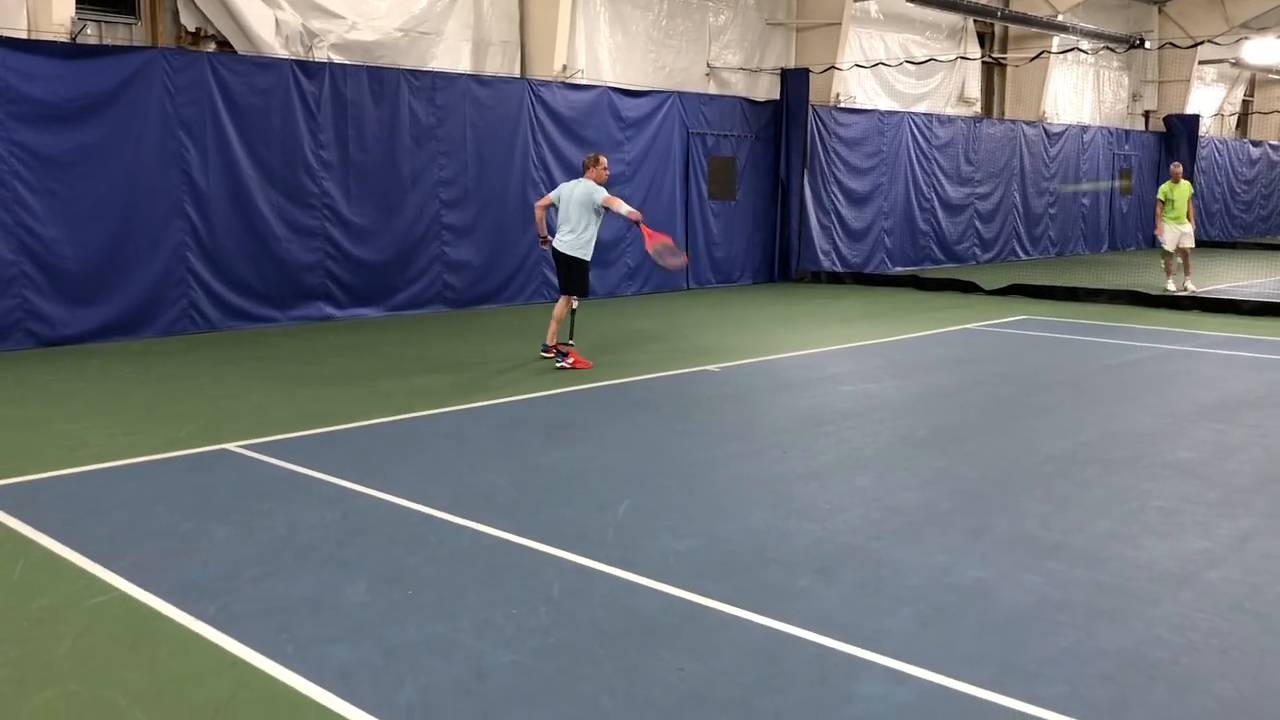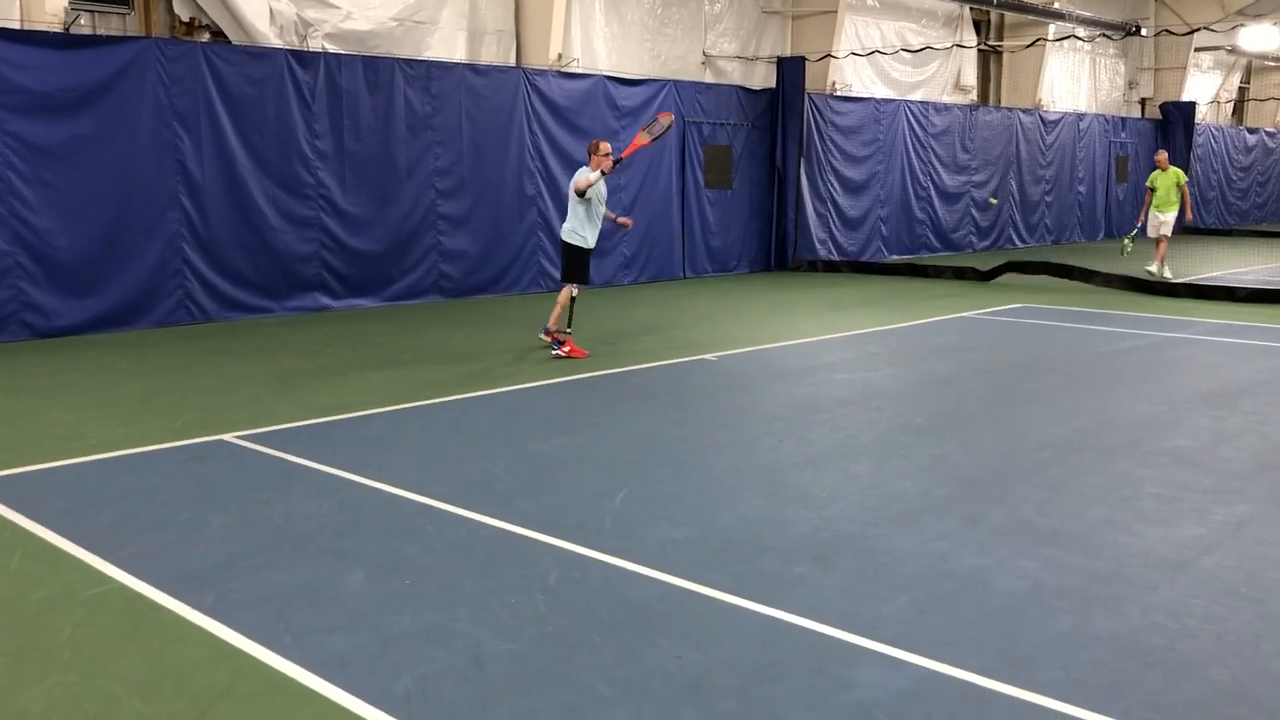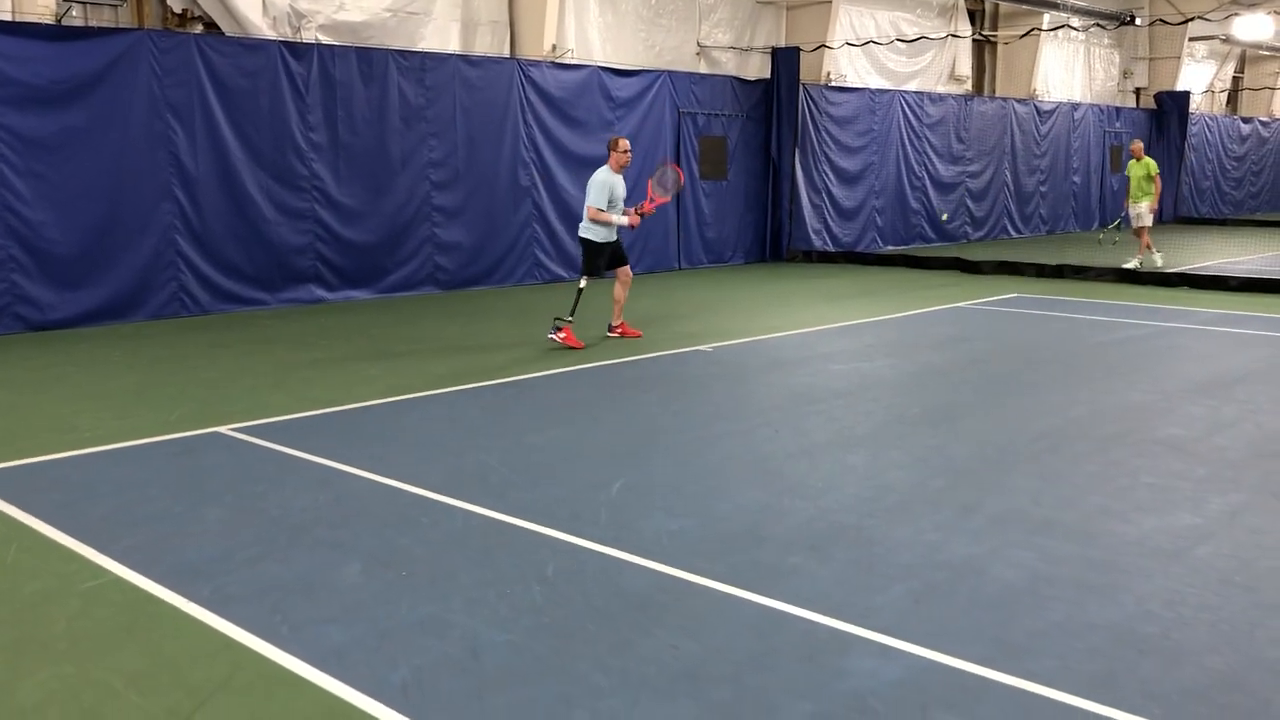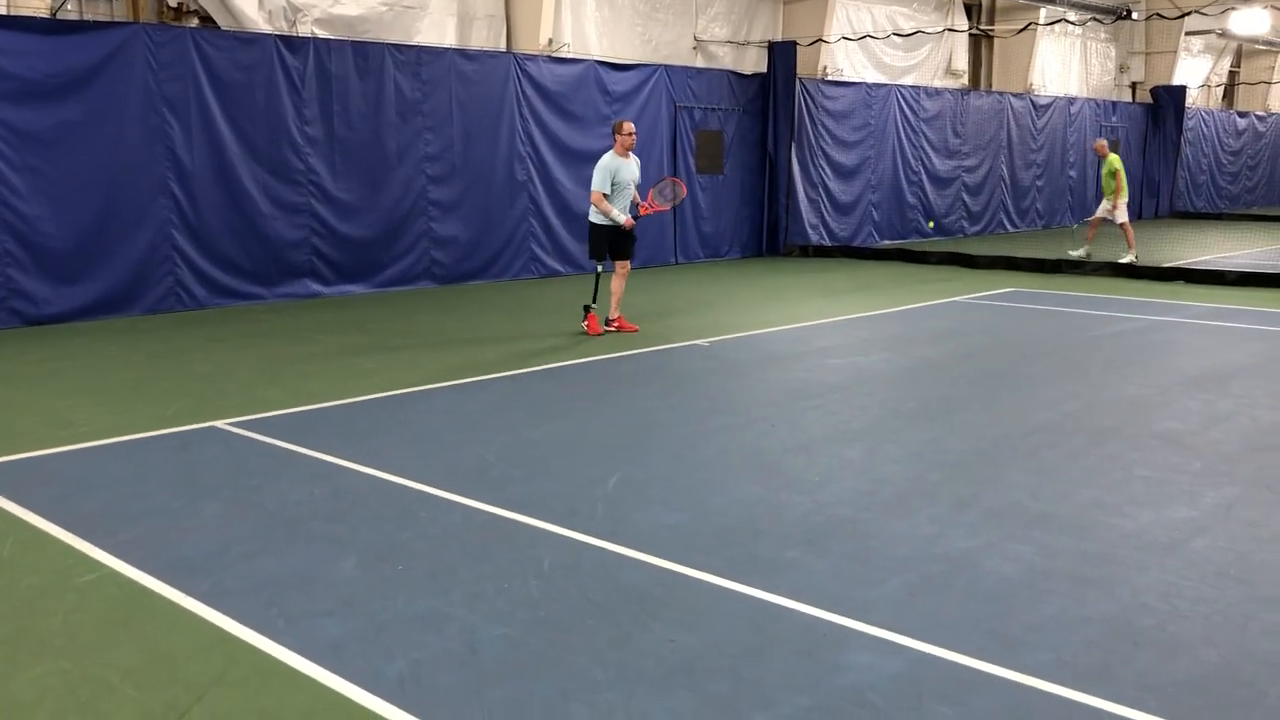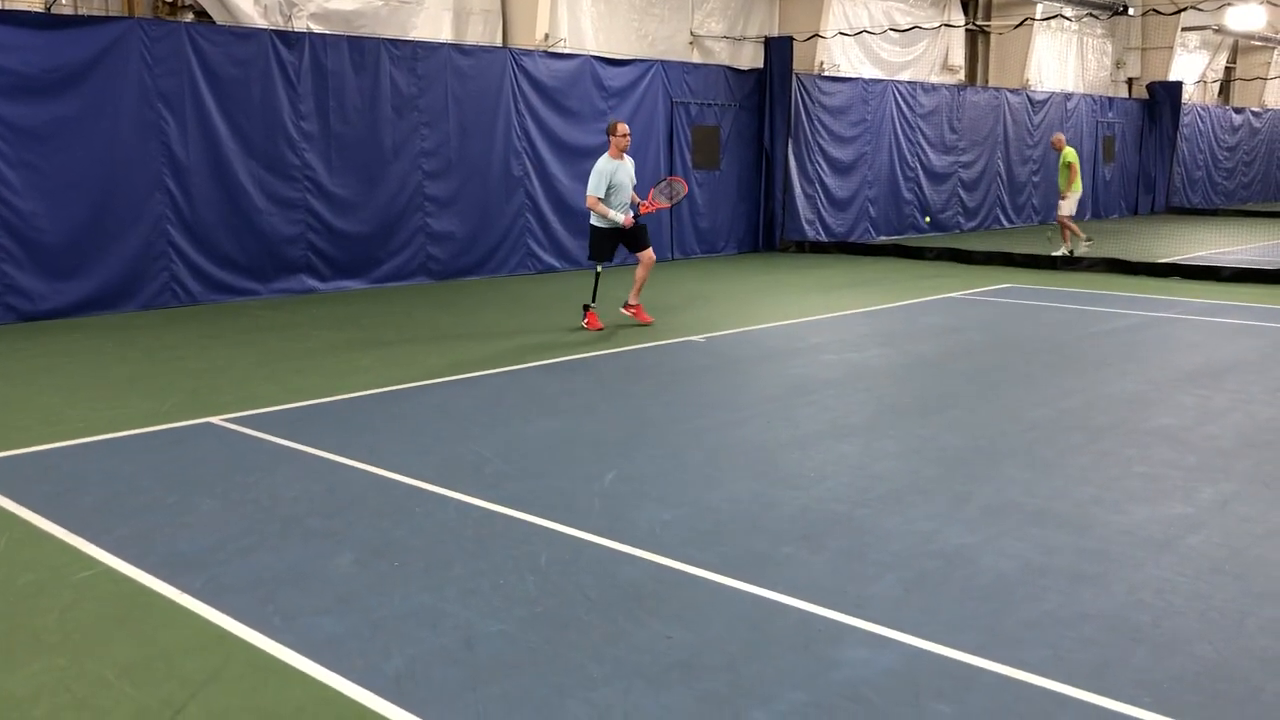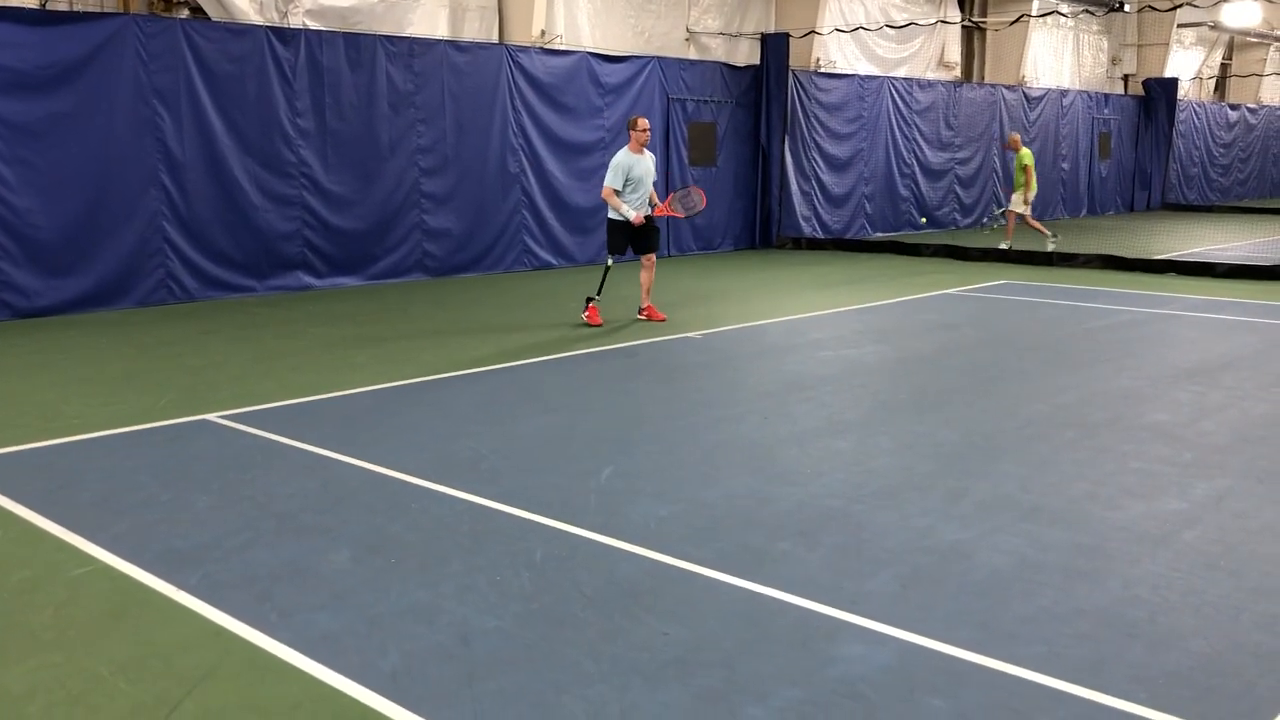
dt=0.4s
person 1, frame 1
left shoulder: (566, 187)
right shoulder: (593, 191)
left elbow: (539, 205)
right elbow: (611, 202)
left wrist: (543, 235)
right wrist: (629, 211)
left hip: (560, 248)
right hip: (575, 254)
left knee: (565, 298)
right knee: (571, 299)
left ankle: (550, 345)
right ankle: (564, 355)
person 1, frame 2
left shoulder: (595, 178)
right shoulder: (584, 175)
right elbow: (578, 187)
left wrist: (615, 218)
right wrist: (601, 172)
left hip: (580, 240)
right hip: (577, 241)
left knee: (572, 286)
right knee: (574, 288)
left ankle: (550, 329)
right ankle: (561, 343)
person 1, frame 3
left shoulder: (618, 177)
right shoulder: (602, 179)
right elbow: (593, 214)
left wrist: (634, 212)
right wrist: (625, 220)
left hip: (609, 238)
right hip: (594, 238)
left knee: (625, 276)
right knee: (585, 282)
left ankle: (616, 325)
right ankle: (560, 328)
person 1, frame 4
left shoulder: (635, 161)
right shoulder: (607, 163)
right elbow: (596, 199)
left wrist: (639, 203)
right wrist: (621, 218)
left hip: (622, 225)
right hip: (602, 224)
left knee: (623, 269)
right knee: (599, 269)
left ankle: (613, 319)
right ankle: (589, 315)
person 1, frame 5
left shoulder: (629, 161)
right shoulder: (603, 167)
right elbow: (591, 203)
left wrist: (638, 202)
right wrist: (619, 218)
left hip: (627, 221)
right hip: (604, 226)
left knee: (648, 258)
right knee: (599, 269)
left ankle: (632, 304)
right ankle: (589, 313)
person 1, frame 6
left shoulder: (650, 157)
right shoulder: (621, 160)
right elbow: (607, 194)
left wrist: (656, 202)
right wrist: (631, 214)
left hip: (643, 218)
right hip: (620, 220)
left knee: (649, 260)
left ankle: (645, 307)
right ankle: (591, 307)
